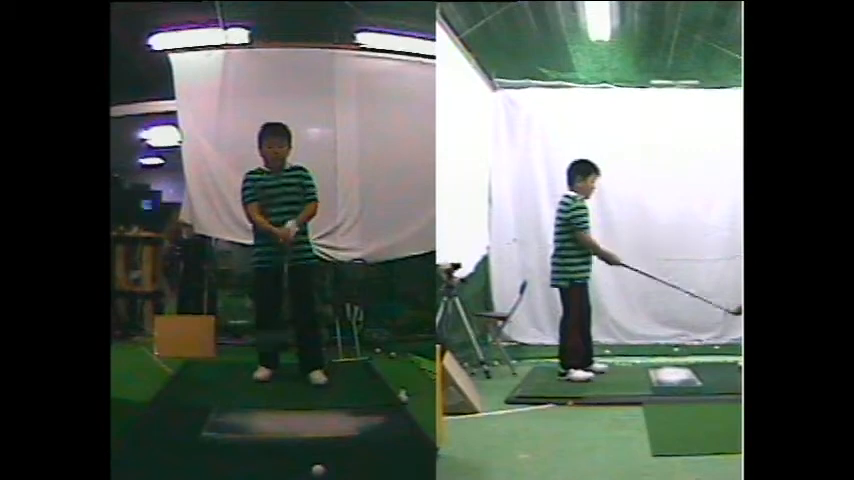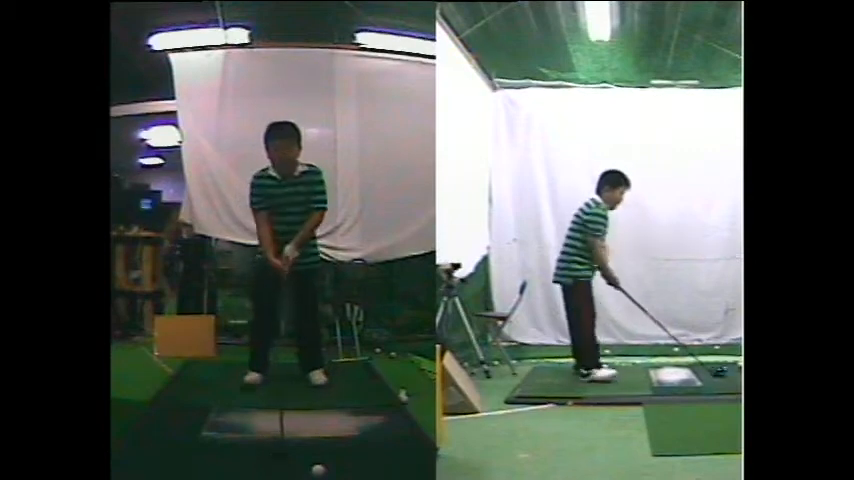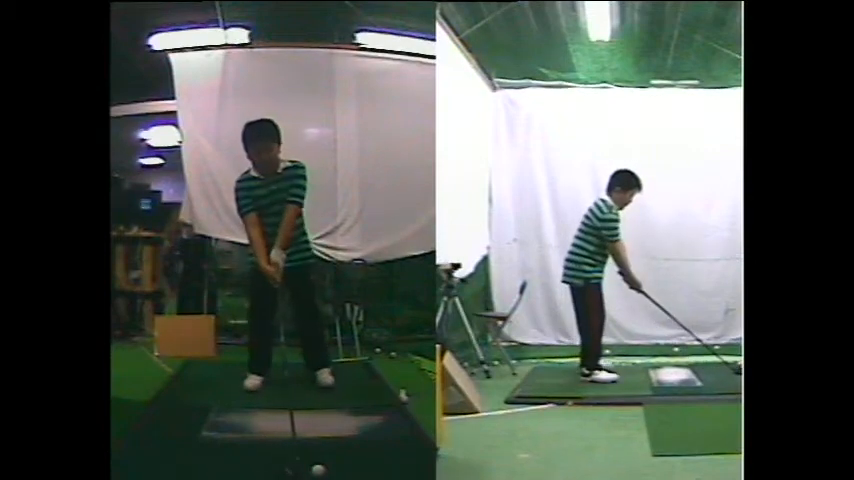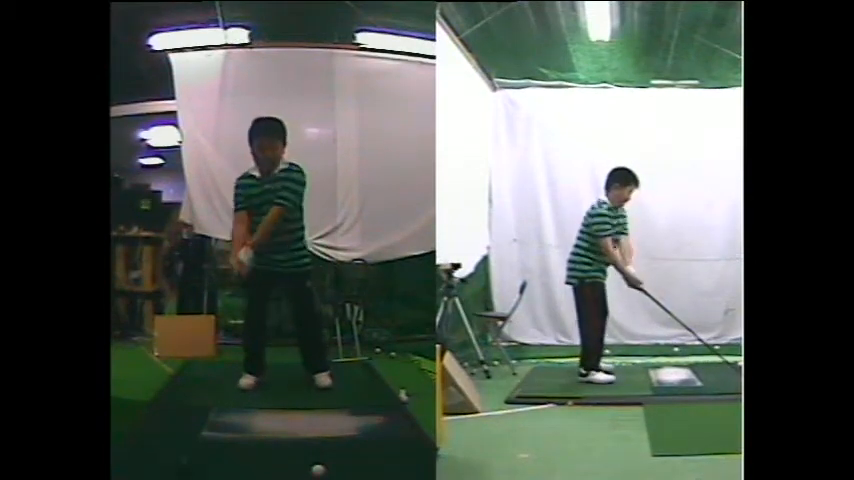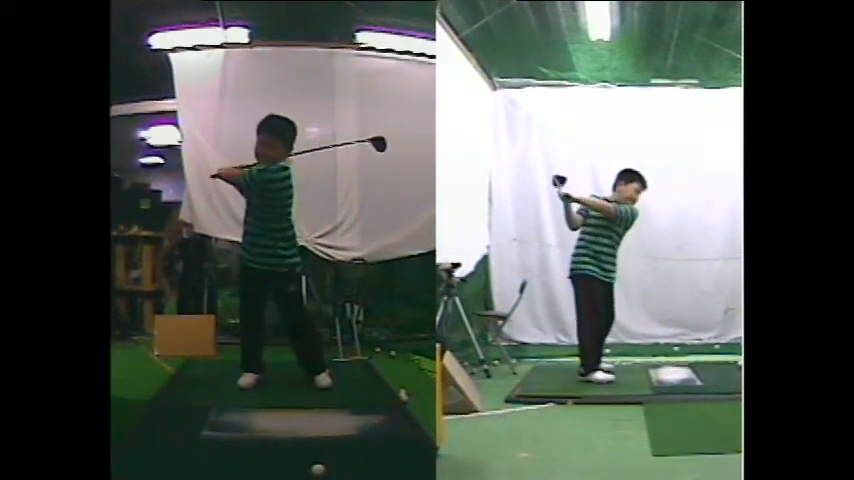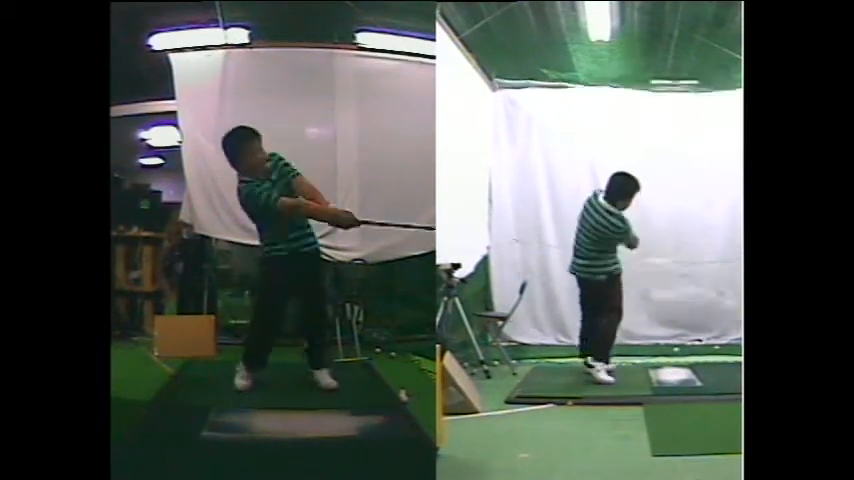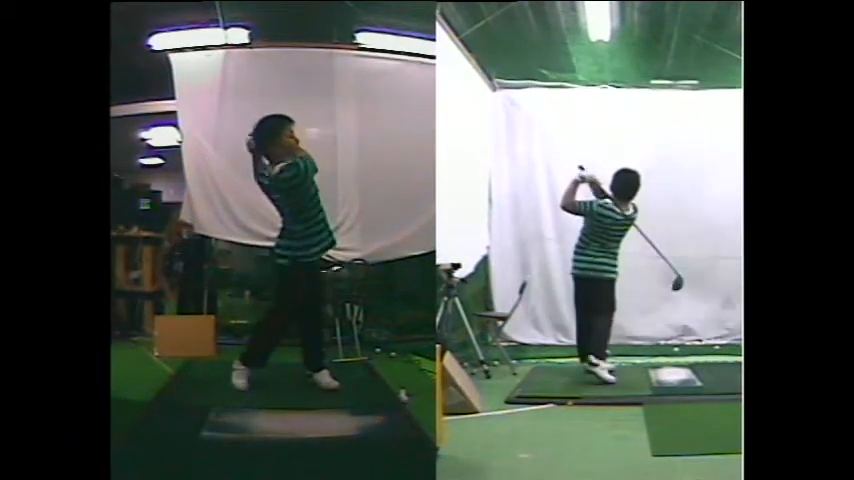
dt=0.5s
person 1, frame 1
left shoulder: (301, 173)
right shoulder: (252, 178)
left elbow: (312, 206)
right elbow: (253, 213)
left wrist: (294, 224)
right wrist: (275, 231)
left hip: (300, 254)
right hip: (265, 255)
left knee: (305, 310)
right knee: (267, 312)
left ankle: (313, 365)
right ankle: (267, 363)
person 1, frame 2
left shoulder: (314, 175)
right shoulder: (260, 180)
left elbow: (317, 215)
right elbow: (263, 222)
left wrist: (293, 248)
right wrist: (272, 257)
left hip: (305, 256)
right hip: (269, 256)
left knee: (307, 312)
right knee: (263, 312)
left ankle: (313, 366)
right ankle: (257, 367)
person 1, frame 3
left shoulder: (296, 170)
right shoulder: (244, 184)
left elbow: (291, 213)
right elbow: (252, 225)
left wrist: (279, 252)
right wrist: (263, 262)
left hip: (298, 256)
right hip: (261, 260)
left knee: (308, 312)
right knee: (260, 316)
left ankle: (321, 366)
right ankle: (257, 370)
person 1, frame 4
left shoulder: (294, 175)
right shoulder: (245, 181)
left elbow: (276, 215)
right elbow: (241, 221)
left wrist: (248, 248)
right wrist: (237, 253)
left hip: (294, 260)
right hip: (259, 262)
left knee: (306, 315)
right knee: (254, 317)
left ankle: (318, 367)
right ankle: (253, 369)
person 1, frame 5
left shoulder: (272, 175)
right shoulder: (266, 171)
left elbow: (238, 177)
left wrist: (224, 172)
right wrist: (233, 173)
left hip: (281, 262)
right hip: (252, 258)
left knee: (295, 317)
right knee: (250, 316)
left ankle: (318, 368)
right ankle: (252, 367)
person 1, frame 6
left shoulder: (275, 162)
right shoulder: (250, 190)
left elbow: (303, 186)
right elbow: (291, 205)
left wrist: (329, 210)
right wrist: (332, 215)
left hip: (306, 250)
right hip: (277, 257)
left knee: (315, 310)
right knee: (267, 313)
left ankle: (318, 365)
right ankle: (248, 366)
person 1, frame 7
left shoulder: (266, 175)
right shoulder: (296, 170)
right elbow: (305, 158)
left wrist: (256, 152)
left hip: (305, 254)
right hip: (297, 258)
left knee: (312, 313)
right knee: (282, 313)
left ankle: (316, 366)
right ankle: (245, 362)
person 2, frame 1
left shoulder: (568, 202)
right shoulder: (576, 205)
right elbow: (584, 239)
left wrist: (601, 253)
right wrist: (607, 255)
left hip: (574, 272)
right hip: (571, 273)
left knee: (582, 316)
right knee: (573, 318)
left ankle: (585, 361)
right ankle: (568, 367)
person 2, frame 2
left shoulder: (594, 207)
right shoulder: (597, 210)
left elbow: (600, 245)
right elbow: (594, 247)
left wrist: (606, 270)
right wrist: (608, 273)
left hip: (570, 271)
right hip: (576, 272)
left knee: (579, 318)
right knee: (585, 318)
left ankle: (584, 362)
right ankle: (589, 367)
person 2, frame 3
left shoulder: (603, 206)
right shoulder: (608, 213)
left elbow: (618, 244)
right elbow: (615, 249)
left wrist: (626, 272)
right wrist: (630, 276)
left hip: (579, 270)
right hip: (585, 272)
left knee: (590, 318)
right knee: (593, 319)
left ankle: (589, 360)
right ankle: (590, 368)
person 2, frame 4
left shoulder: (620, 214)
right shoulder: (600, 210)
left elbow: (624, 242)
right elbow: (606, 247)
left wrist: (629, 267)
right wrist: (625, 271)
left hip: (596, 273)
right hip: (585, 272)
left knee: (599, 317)
right knee: (592, 319)
left ankle: (592, 361)
right ankle: (587, 369)
person 2, frame 5
left shoulder: (629, 212)
right shoulder: (592, 202)
left elbow: (607, 210)
right elbow: (574, 224)
left wrist: (575, 198)
right wrist: (568, 205)
left hip: (606, 272)
right hip: (584, 268)
left knee: (605, 317)
right knee: (590, 318)
left ankle: (593, 360)
right ankle: (588, 369)
person 2, frame 6
left shoulder: (594, 199)
right shoulder: (620, 223)
right elbow: (632, 244)
right wrist: (634, 239)
left hip: (581, 269)
right hip: (605, 272)
left knee: (589, 315)
right knee: (611, 314)
left ankle: (589, 357)
right ankle: (597, 361)
person 2, frame 7
left shoulder: (600, 209)
right shoulder: (631, 212)
left elbow: (566, 204)
left wrist: (576, 181)
right wrist: (595, 185)
left hip: (582, 269)
right hip: (605, 271)
left knee: (584, 316)
right knee: (602, 315)
left ankle: (588, 358)
right ankle: (596, 359)
